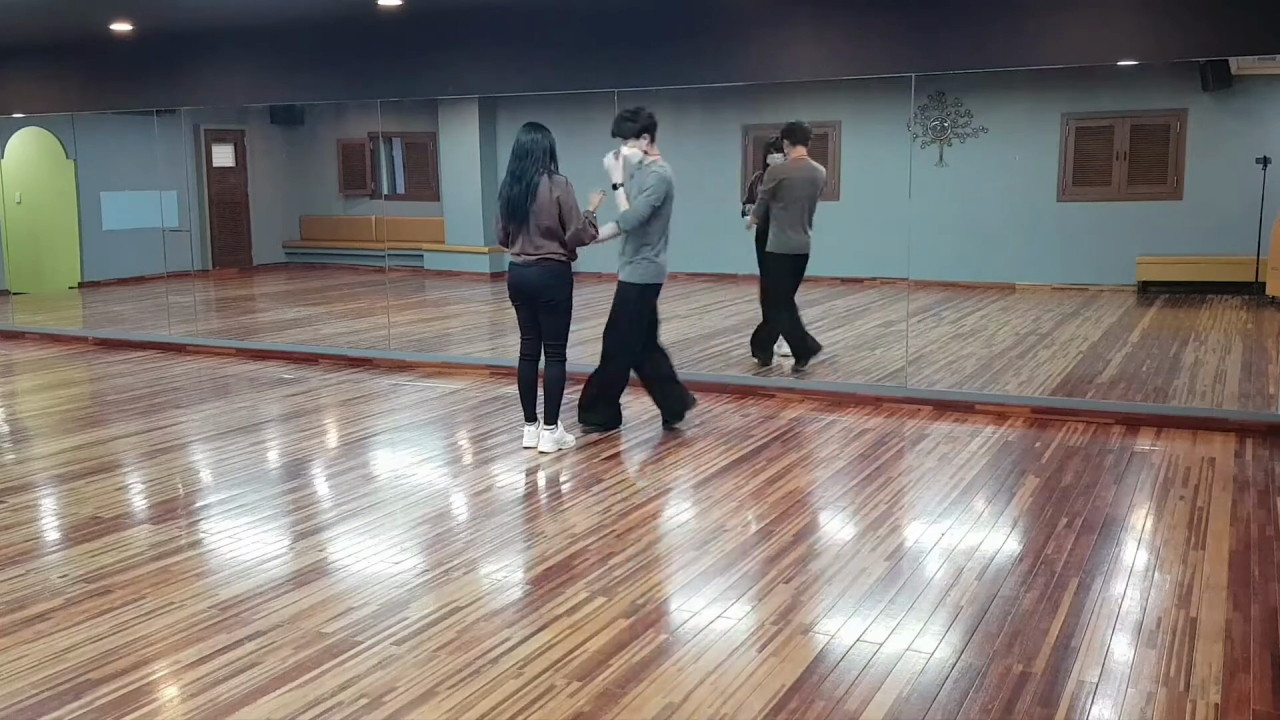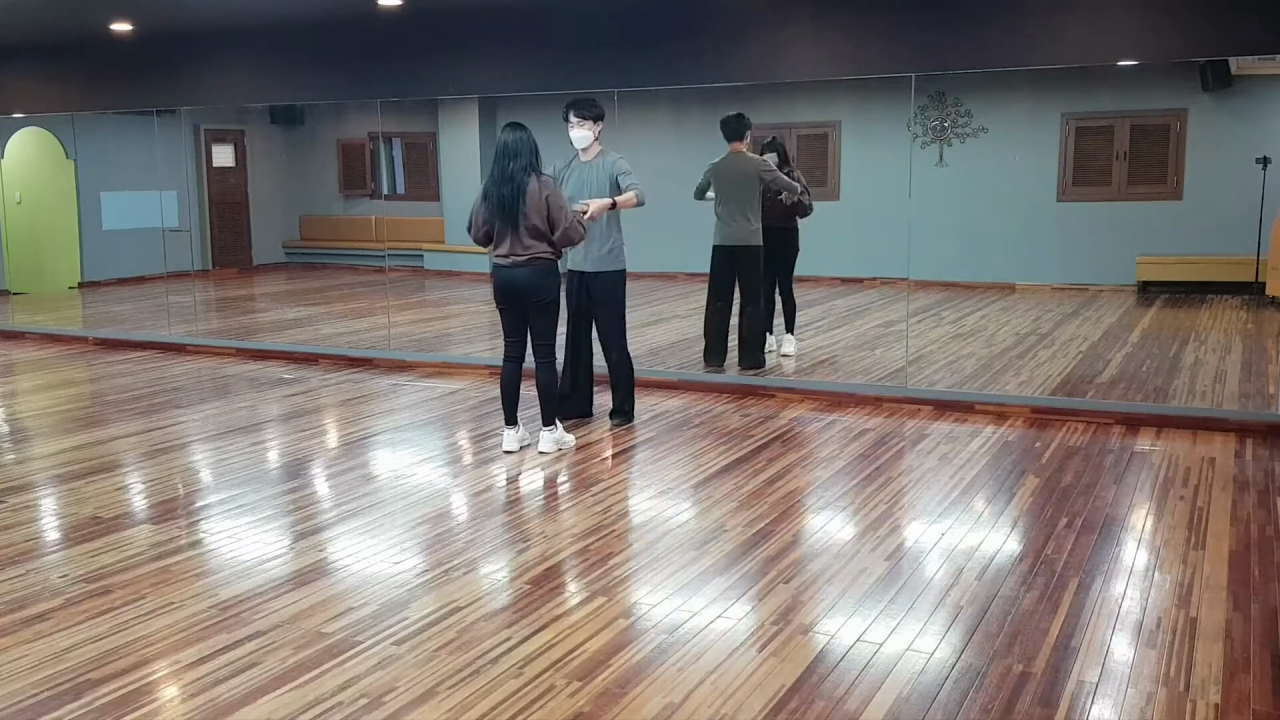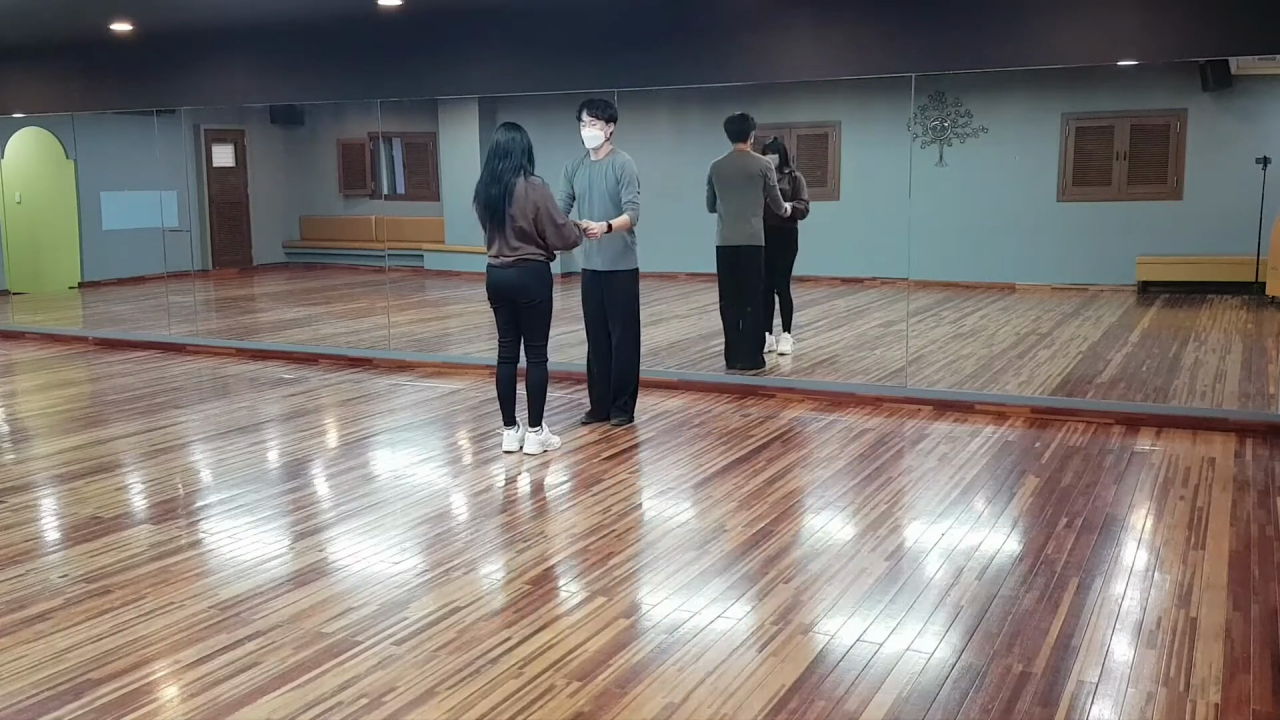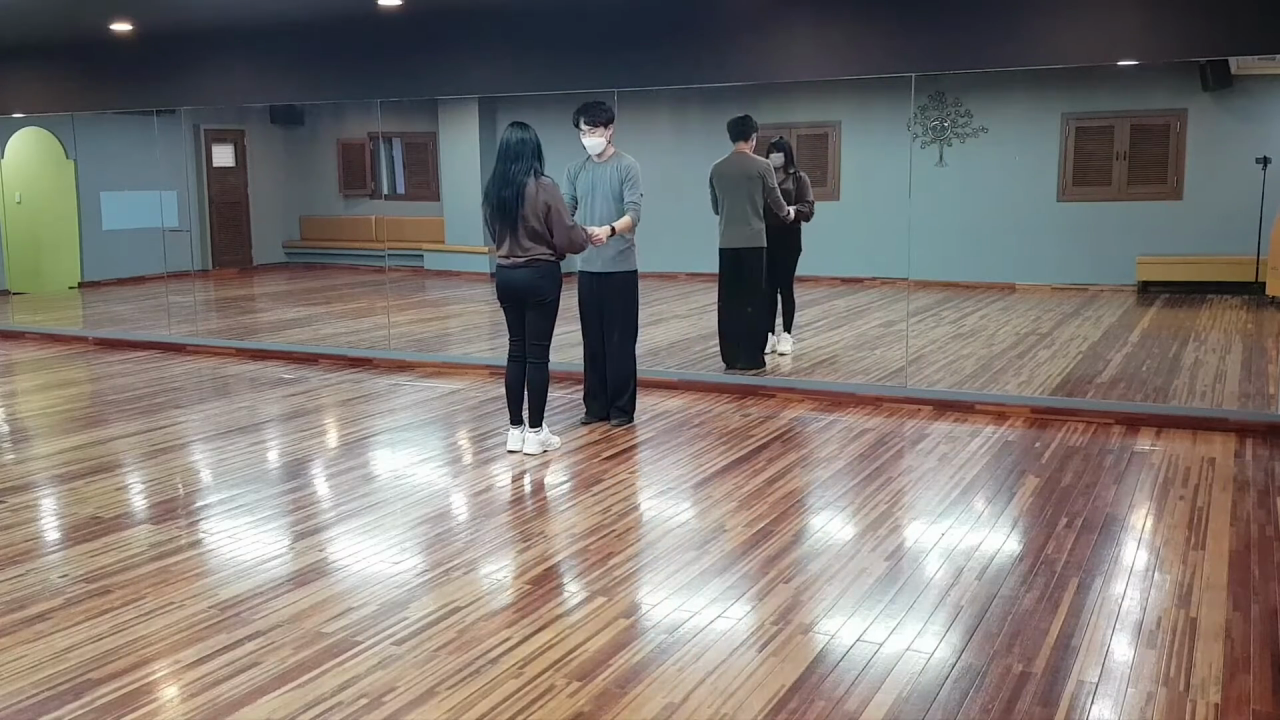
dt=0.7s
person 1, frame 1
left shoulder: (508, 187)
right shoulder: (557, 185)
left elbow: (503, 237)
right elbow: (578, 235)
right wrist: (590, 211)
left hip: (518, 274)
right hip: (551, 274)
left knee: (528, 349)
right knee: (555, 352)
left ankle: (531, 427)
right ankle: (550, 431)
person 1, frame 2
left shoulder: (490, 189)
right shoulder: (543, 186)
left elbow: (478, 235)
right elbow: (568, 234)
right wrist: (580, 217)
left hip: (504, 275)
right hip: (538, 274)
left knee: (512, 351)
right knee: (544, 353)
left ankle: (511, 431)
right ankle: (550, 432)
person 1, frame 3
left shoulder: (484, 189)
right shoulder: (533, 187)
right elbow: (561, 234)
right wrist: (577, 230)
left hip: (497, 274)
right hip: (530, 275)
left knee: (507, 352)
right knee: (536, 355)
left ankle: (511, 431)
right ankle: (535, 433)
person 1, frame 4
left shoulder: (493, 189)
right shoulder: (543, 187)
right elbow: (566, 238)
right wrist: (585, 235)
left hip: (506, 275)
right hip: (539, 275)
left knee: (516, 351)
right knee: (537, 354)
left ankle: (515, 429)
right ankle: (535, 433)
person 2, frame 1
left shoulder: (658, 176)
right shoulder: (643, 172)
left elbow: (629, 221)
right elbow: (624, 225)
left wrist: (618, 182)
left hip: (639, 276)
right hip: (643, 274)
left knee: (619, 345)
right knee: (644, 345)
left ankle: (603, 414)
right ankle: (674, 403)
person 2, frame 2
left shoulder: (614, 163)
right shoulder: (563, 168)
left elbow: (638, 195)
left wrist: (608, 203)
left hip: (609, 266)
right hip: (576, 265)
left knee: (612, 337)
right knee: (577, 335)
left ankle: (623, 407)
right ankle: (575, 403)
person 2, frame 3
left shoulder: (623, 164)
right shoulder: (574, 168)
left elbow: (632, 214)
right elbow: (561, 207)
left wrist: (605, 227)
left hip: (621, 265)
right hip: (591, 265)
left knee: (623, 335)
right knee: (596, 337)
left ankle: (622, 406)
right ankle: (600, 403)
person 2, frame 4
left shoulder: (627, 166)
right shoulder: (575, 170)
left elbow: (634, 213)
right elbow: (565, 211)
left wrist: (609, 230)
left hip: (620, 267)
right hip: (587, 267)
left knee: (620, 338)
right knee: (592, 338)
left ankle: (622, 407)
right ankle: (596, 404)
person 3, frame 1
left shoulder: (776, 172)
right shoulder: (819, 173)
left elbow: (760, 211)
left wrist: (751, 222)
left hip: (780, 248)
right hip: (803, 247)
left knee: (777, 302)
right knee: (781, 300)
left ankle: (805, 348)
right ankle: (763, 349)
person 3, frame 2
left shoulder: (714, 168)
right shoulder: (758, 164)
left elbow: (698, 194)
right elbow: (793, 189)
right wrist: (794, 190)
left hip: (722, 242)
right hip: (749, 241)
left knee: (718, 300)
right knee: (751, 301)
left ankle: (714, 357)
right ankle: (750, 358)
person 3, frame 3
left shoulder: (716, 167)
right shoulder: (762, 165)
left elbow: (710, 206)
right elbow: (775, 201)
right wrist: (786, 209)
left hip: (725, 242)
right hip: (752, 241)
left knee: (728, 300)
right knee: (751, 299)
left ankle: (733, 356)
right ankle: (749, 357)
person 3, frame 4
left shoulder: (717, 169)
right shoulder: (761, 166)
right elbow: (776, 202)
right wrist: (788, 213)
left hip: (726, 243)
right hip: (753, 242)
left knee: (728, 301)
right knee: (753, 301)
left ankle: (731, 357)
right ankle: (750, 358)
person 4, frame 1
right shoulder: (758, 179)
right elbow: (746, 205)
right wrist: (748, 209)
right hip: (764, 237)
right knee: (766, 288)
left ankle: (785, 336)
person 4, frame 2
left shoulder: (793, 177)
left elbow: (807, 209)
left wrist: (795, 199)
left hip: (786, 237)
right hip: (763, 237)
left knee: (785, 287)
right knee: (766, 288)
left ankle: (789, 337)
right ankle: (768, 335)
person 4, frame 3
left shoulder: (794, 178)
left elbow: (803, 207)
left wrist: (788, 207)
left hip: (785, 238)
right hip: (762, 237)
left knee: (782, 287)
right knee: (765, 288)
left ankle: (786, 335)
right ankle: (767, 335)
person 4, frame 4
left shoulder: (799, 178)
left elbow: (808, 209)
left wrist: (793, 210)
left hip: (788, 238)
right hip: (765, 237)
left knee: (786, 287)
right knee: (768, 288)
left ankle: (786, 335)
right ankle: (769, 335)
